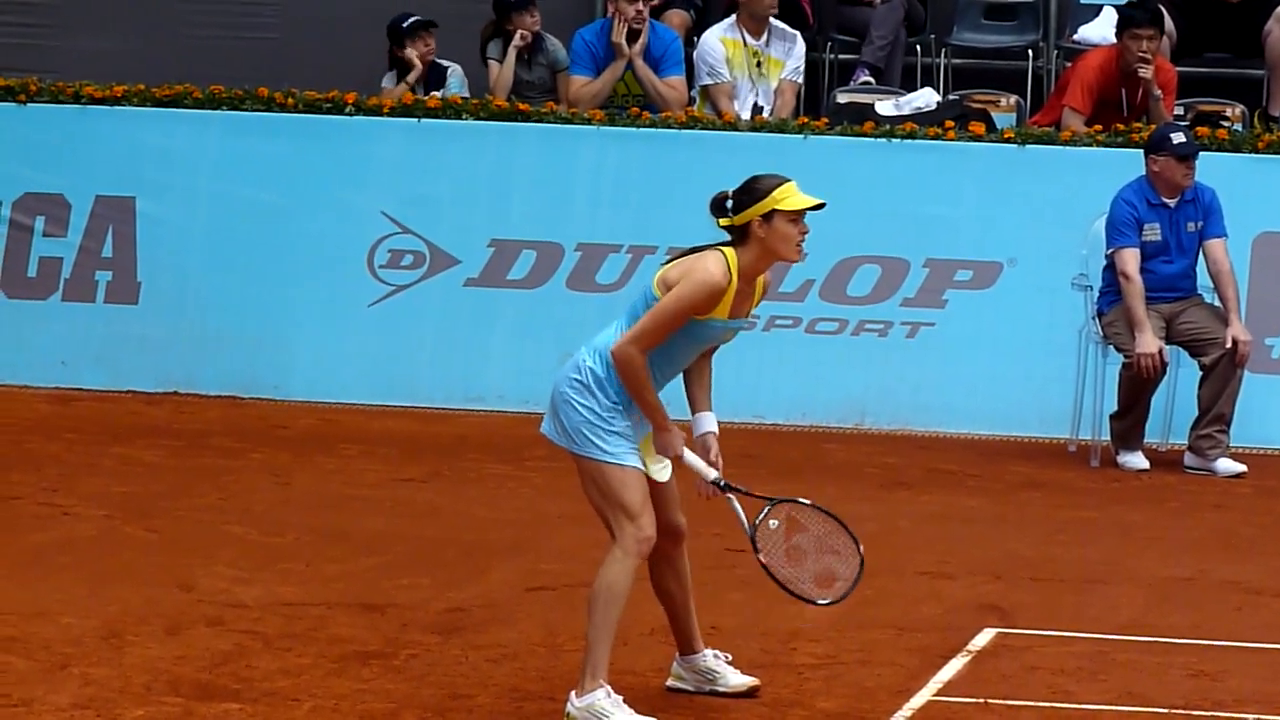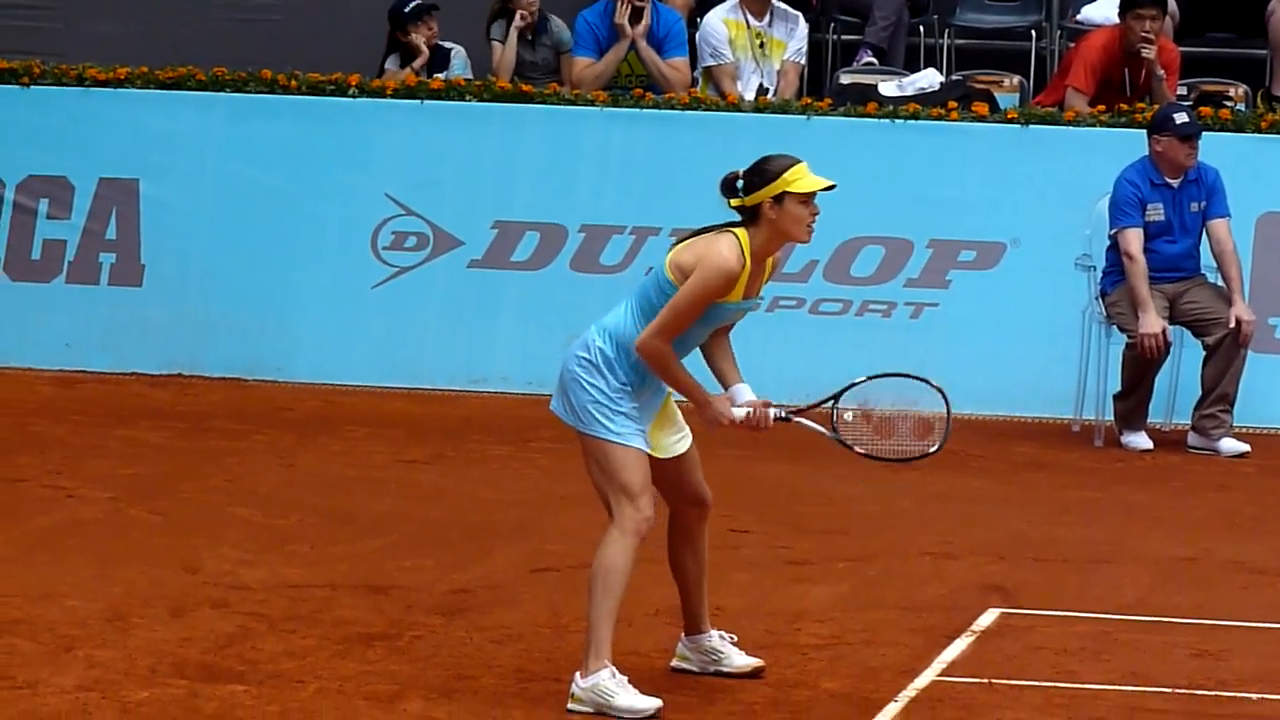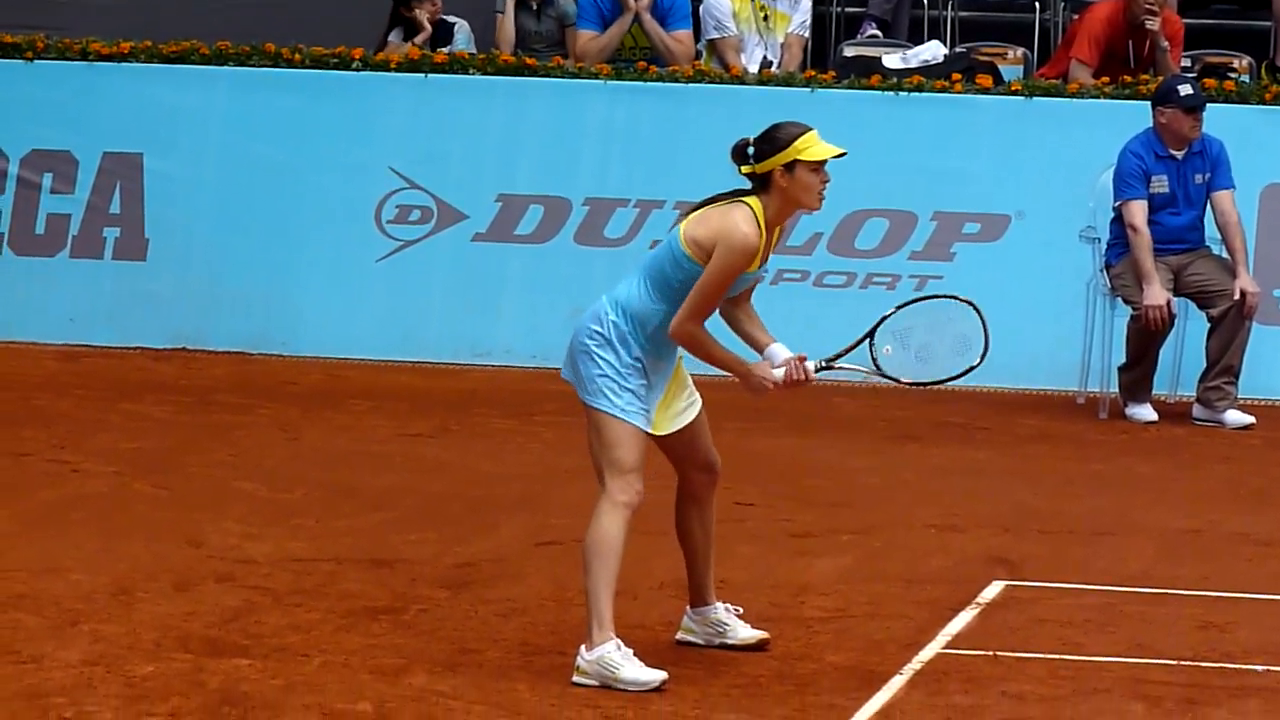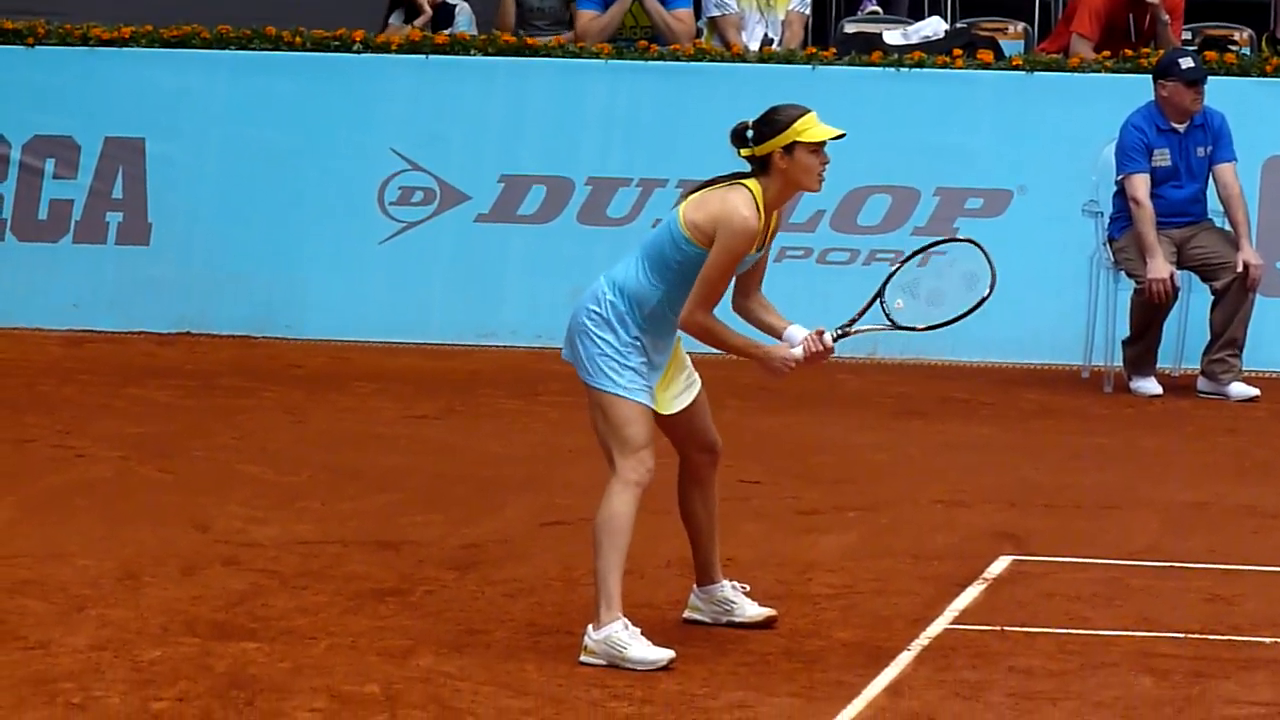
dt=0.2s
person 1, frame 1
left shoulder: (755, 284)
right shoulder: (712, 275)
right elbow: (626, 350)
left wrist: (705, 427)
right wrist: (664, 429)
left hip: (631, 404)
right hip: (595, 396)
left knee: (670, 532)
right knee: (636, 537)
left ankle: (692, 662)
person 1, frame 2
left shoulder: (763, 260)
right shoulder: (725, 258)
right elbow: (650, 342)
left wrist: (742, 393)
right wrist: (706, 404)
left hip: (644, 385)
right hip: (603, 376)
left knee: (693, 506)
right knee: (633, 516)
left ankle: (698, 642)
person 1, frame 3
left shoulder: (768, 224)
right shoulder: (741, 232)
left elbow: (735, 305)
right elbow: (684, 326)
left wrist: (778, 354)
right wrist: (746, 371)
left hip: (654, 353)
right hip: (613, 346)
left knee: (702, 473)
right knee: (623, 490)
left ankle: (703, 614)
right ankle: (599, 648)
person 1, frame 4
left shoulder: (768, 213)
right shoulder: (741, 216)
left elbow: (747, 298)
right elbow: (696, 317)
left wrist: (796, 336)
right wrist: (764, 354)
left hip: (653, 334)
right hip: (611, 327)
left knee: (703, 453)
right knee: (634, 469)
left ankle: (711, 592)
right ankle: (607, 628)
person 2, frame 1
left shoulder: (1205, 198)
right shoulder: (1128, 202)
left elbow: (1220, 263)
right elbow: (1128, 273)
left wrist: (1235, 320)
right wrist: (1144, 333)
left hip: (1184, 302)
right hip: (1127, 303)
left knee: (1231, 346)
right knee: (1148, 358)
left ankle: (1206, 449)
right ankle: (1127, 444)
person 2, frame 2
left shoulder: (1208, 178)
right shoulder: (1131, 182)
left elbow: (1223, 242)
right elbow: (1132, 253)
left wrist: (1238, 301)
right wrist: (1147, 313)
left hip: (1188, 282)
right hip: (1131, 283)
left knee: (1235, 325)
right knee: (1151, 338)
left ankle: (1209, 429)
right ankle: (1131, 425)
person 2, frame 3
left shoulder: (1213, 150)
right shoulder: (1135, 154)
left elbow: (1227, 214)
right elbow: (1136, 225)
left wrist: (1242, 273)
right wrist: (1151, 285)
left hip: (1192, 254)
right hip: (1135, 255)
left knee: (1239, 298)
right knee: (1155, 311)
left ankle: (1214, 400)
right ankle: (1135, 396)
person 2, frame 4
left shoulder: (1214, 123)
right shoulder: (1137, 127)
left elbow: (1229, 187)
right elbow: (1139, 198)
left wrist: (1245, 245)
right wrist: (1154, 258)
left hip: (1195, 227)
right hip: (1139, 229)
left knee: (1243, 270)
right knee: (1159, 284)
left ankle: (1219, 373)
right ankle: (1140, 370)
